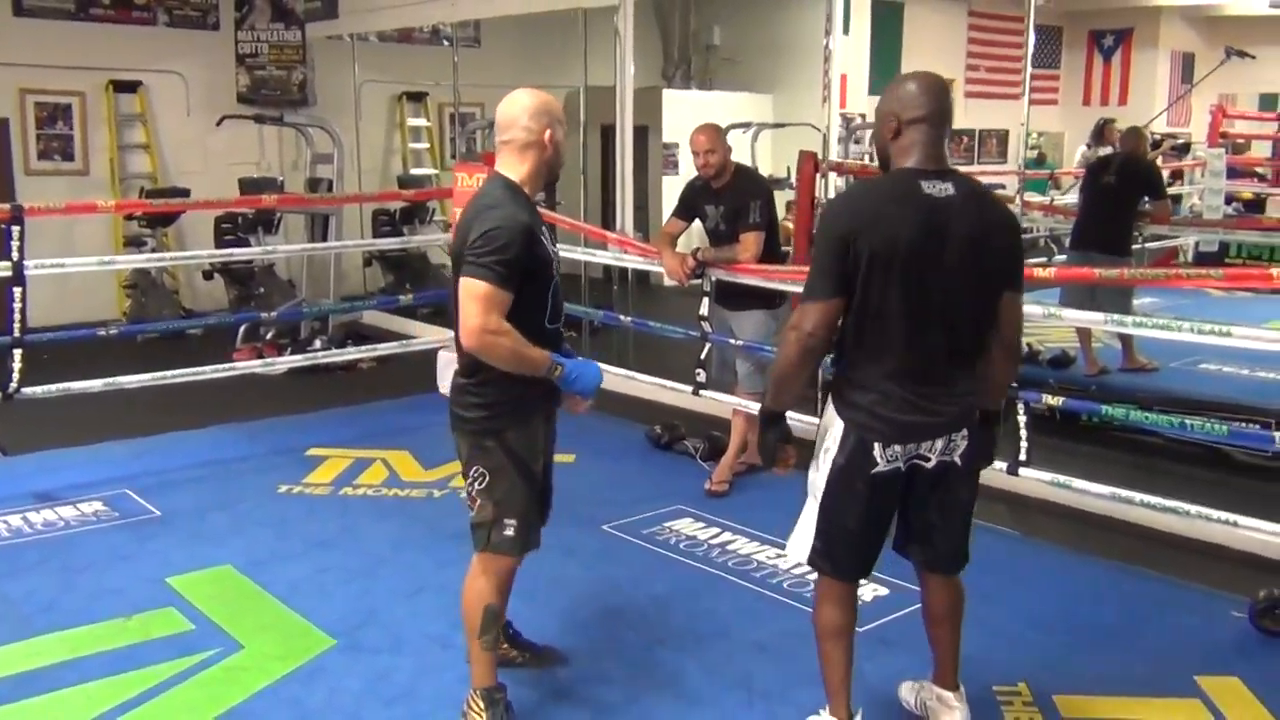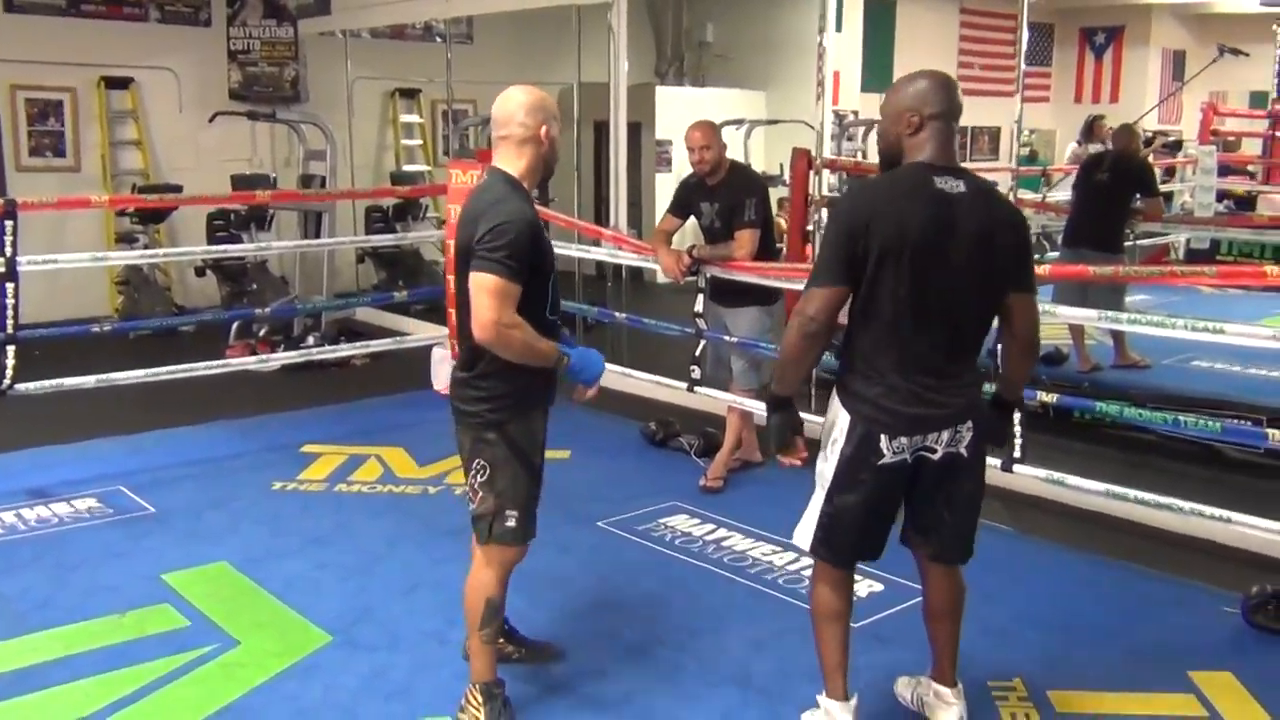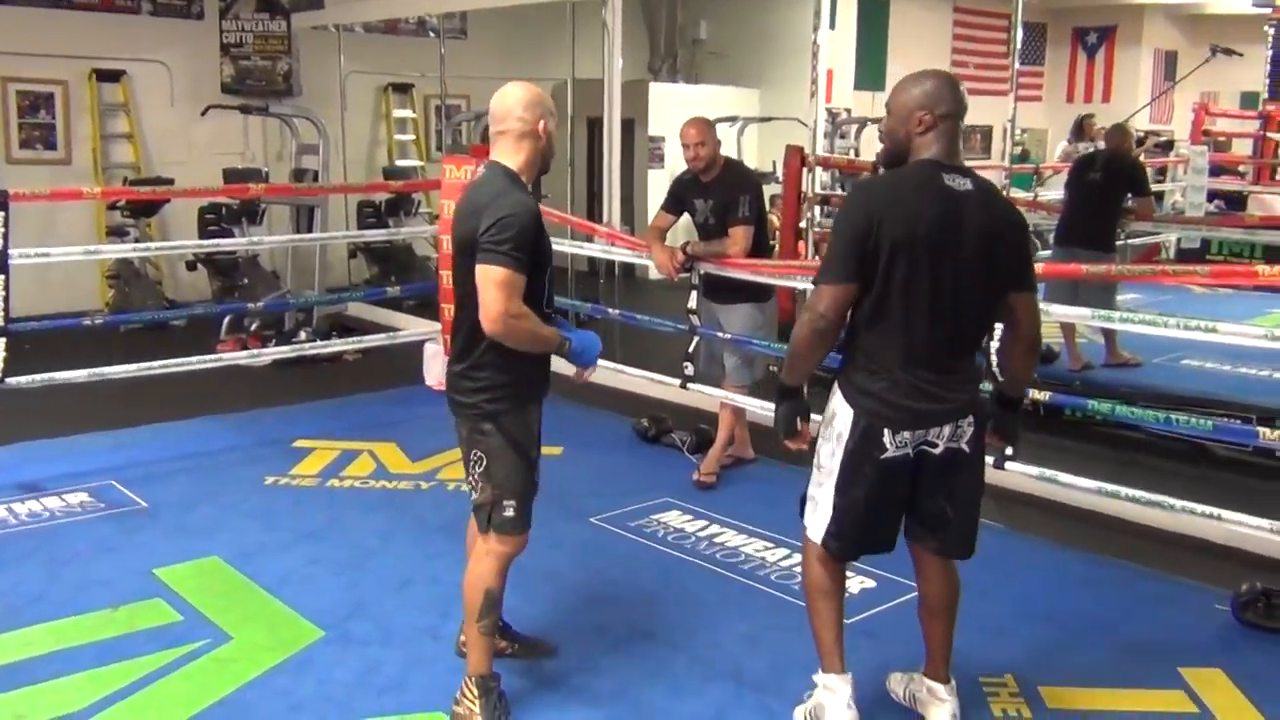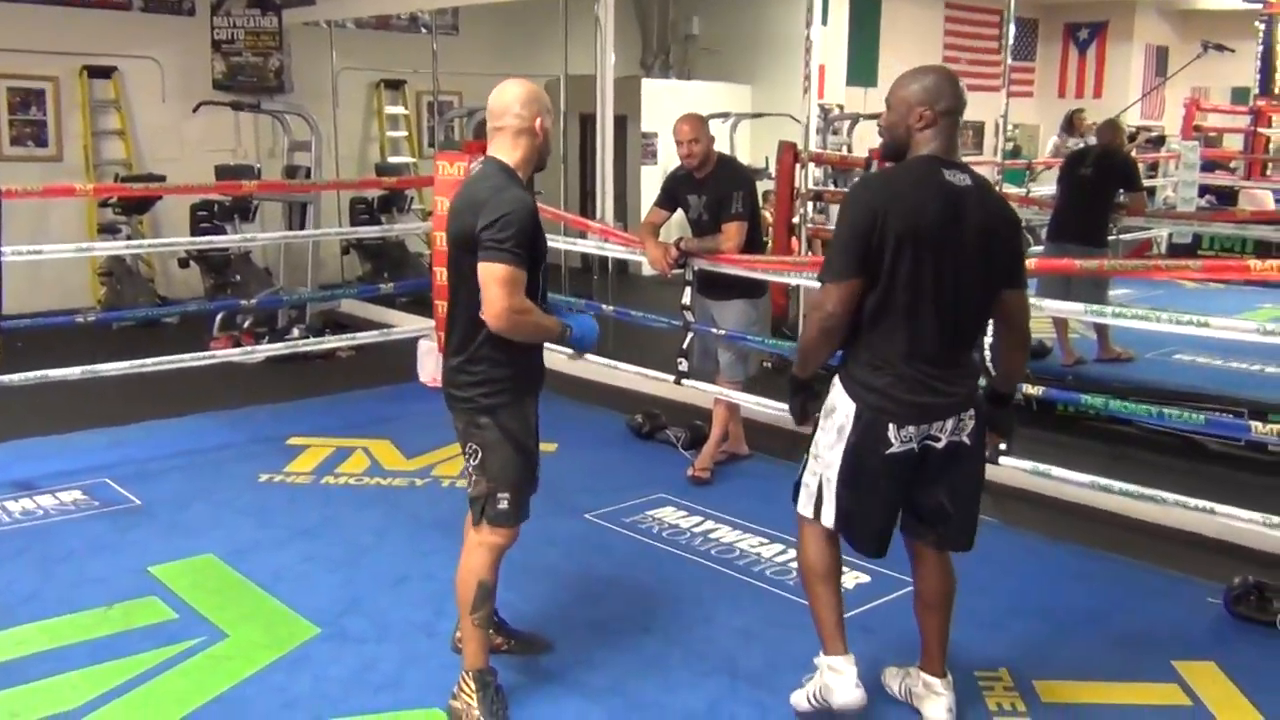
dt=0.1s
person 1, frame 1
left shoulder: (854, 209)
right shoulder: (995, 217)
left elbow: (810, 330)
right elbow: (1005, 337)
left wrist: (772, 415)
right wrist: (988, 415)
left hip: (866, 422)
right hip: (952, 424)
left knee: (836, 576)
right knee: (939, 566)
person 1, frame 2
left shoulder: (865, 202)
right shoulder: (1000, 214)
left elbow: (814, 317)
right elbow: (1022, 330)
left wrist: (779, 400)
right wrist: (1003, 405)
left hip: (870, 415)
right hip: (955, 416)
left knee: (829, 561)
right knee: (938, 555)
person 1, frame 3
left shoulder: (874, 198)
right shoulder: (1001, 213)
left elbow: (824, 314)
right elbow: (1024, 329)
left wrist: (788, 390)
right wrist: (1009, 401)
left hip: (872, 408)
right hip: (954, 412)
left knee: (823, 543)
right knee: (935, 551)
person 1, frame 4
left shoulder: (876, 193)
right shoulder: (995, 207)
left elbow: (832, 310)
right elbow: (1015, 324)
left wrist: (801, 379)
right wrist: (1001, 400)
left hip: (873, 399)
right hip: (952, 405)
left knee: (816, 518)
right knee: (930, 543)
left ankle: (838, 665)
person 2, frame 1
left shoulder: (517, 207)
right shoulder: (503, 221)
right elbow: (478, 332)
left wrist: (556, 369)
right wrist: (562, 368)
left hip: (529, 405)
right hip: (496, 416)
left knee: (517, 537)
right knee: (497, 552)
left ankle: (499, 636)
person 2, frame 2
left shoulder: (498, 198)
right shoulder: (511, 214)
right elbow: (493, 327)
left wrist: (555, 356)
right wrist: (567, 359)
left hip: (508, 398)
right hip: (498, 405)
left knee: (496, 528)
right knee: (501, 543)
left ankle: (490, 632)
person 2, frame 3
left shoulder: (491, 192)
right shoulder: (512, 208)
right elbow: (500, 317)
left wrist: (553, 332)
right wrist: (568, 341)
left hip: (503, 388)
right hip: (495, 395)
left knee: (491, 521)
right knee: (501, 536)
left ankle: (482, 629)
person 2, frame 4
left shoulder: (484, 186)
right shoulder: (510, 203)
right elbow: (505, 312)
left wrist: (552, 318)
right wrist: (569, 329)
left hip: (497, 380)
right hip: (491, 388)
left knee: (494, 517)
right knee: (494, 528)
left ankle: (480, 623)
person 3, frame 1
left shoulder: (752, 187)
right shoulder: (696, 189)
left elbow: (748, 252)
right elbow: (666, 233)
left wrist: (699, 255)
right wrist: (668, 256)
left hip: (760, 298)
right hip: (724, 294)
left knee: (749, 379)
right knee: (739, 376)
left ankle: (729, 460)
right ankle: (754, 450)
person 3, frame 2
left shoulder: (747, 184)
right shoulder: (691, 186)
left elbow: (744, 249)
right elbow: (662, 231)
left wrist: (693, 253)
right wrist: (664, 253)
left hip: (754, 295)
right hip: (719, 291)
left knee: (744, 376)
right knee: (731, 375)
left ankle: (723, 457)
right ankle: (749, 447)
person 3, frame 3
left shoulder: (741, 181)
right shoulder: (685, 183)
left elbow: (737, 246)
right elbow: (656, 227)
left wrist: (688, 250)
right wrist: (658, 249)
left hip: (748, 291)
right hip: (712, 288)
left knee: (737, 372)
right knee: (725, 371)
left ankle: (716, 453)
right ankle: (742, 444)
person 3, frame 4
left shoulder: (734, 177)
right shoulder: (678, 179)
left elbow: (731, 242)
right elbow: (649, 223)
left wrist: (681, 245)
right wrist: (652, 245)
left hip: (741, 288)
right hip: (706, 284)
left knee: (731, 369)
right knee: (717, 367)
left ankle: (710, 449)
right ankle: (735, 440)
person 4, frame 1
left shoulder: (1097, 164)
right shoulder: (1147, 168)
right elbow: (1163, 214)
right wrist: (1140, 213)
left hip: (1081, 239)
right hip: (1113, 245)
left knee: (1079, 303)
right knee: (1120, 304)
left ankle: (1089, 361)
right ankle: (1129, 358)
person 4, frame 2
left shoulder: (1090, 161)
right shoulder: (1139, 165)
right elbow: (1156, 211)
right wrist: (1130, 211)
left hip: (1073, 237)
right hip: (1106, 242)
left knee: (1072, 300)
right knee: (1112, 301)
left ankle: (1083, 358)
right ankle: (1122, 355)
person 4, frame 3
left shoulder: (1083, 160)
right shoulder: (1132, 165)
right elbow: (1147, 211)
right wrist: (1122, 210)
left hip: (1066, 235)
right hip: (1098, 241)
left knee: (1064, 298)
right knee: (1103, 300)
left ankle: (1073, 356)
right ankle: (1112, 353)
person 4, frame 4
left shoulder: (1075, 156)
right shoulder: (1123, 160)
right elbow: (1139, 206)
right wrist: (1114, 205)
left hip: (1058, 231)
right hip: (1090, 236)
left knee: (1056, 294)
right knee: (1095, 295)
left ankle: (1066, 351)
right ankle: (1105, 348)
